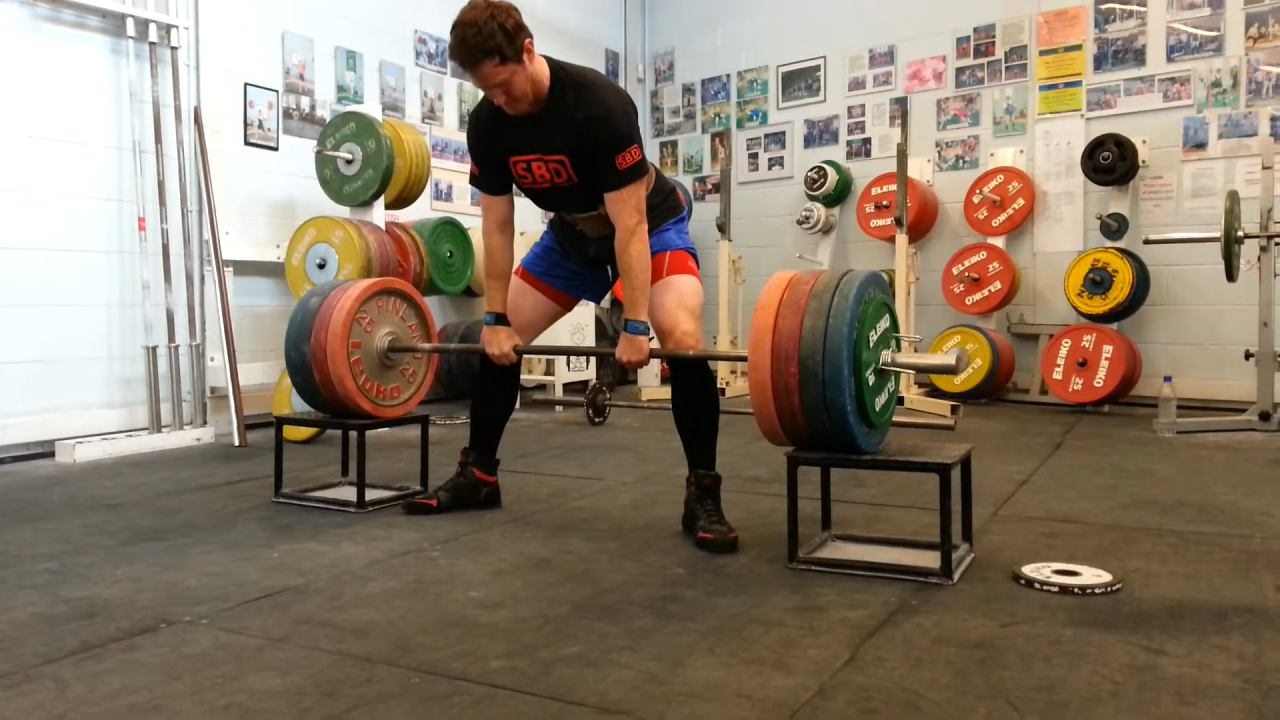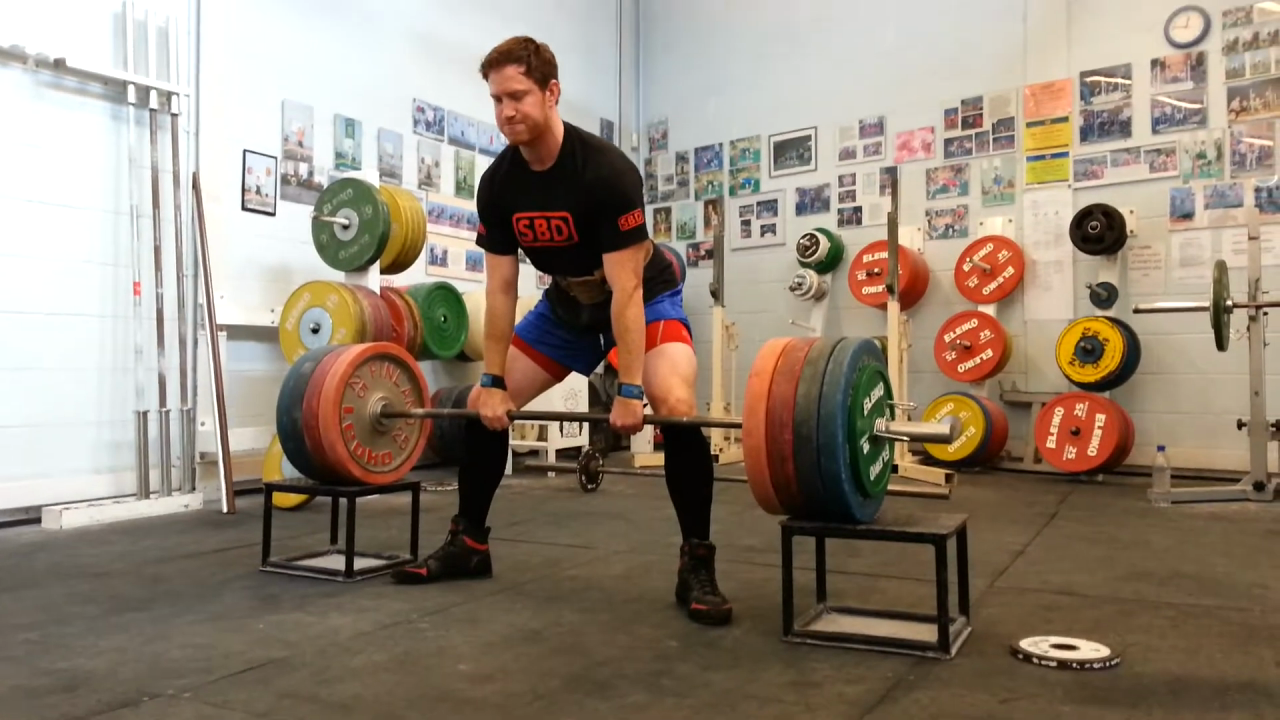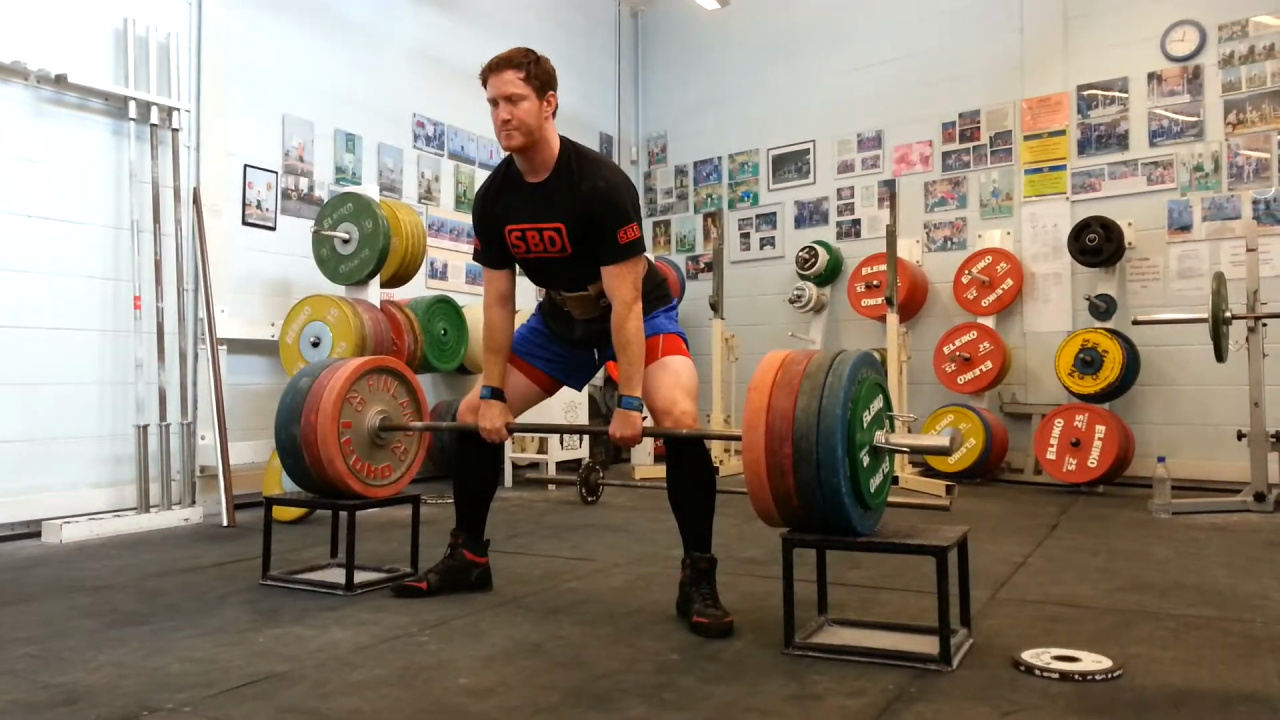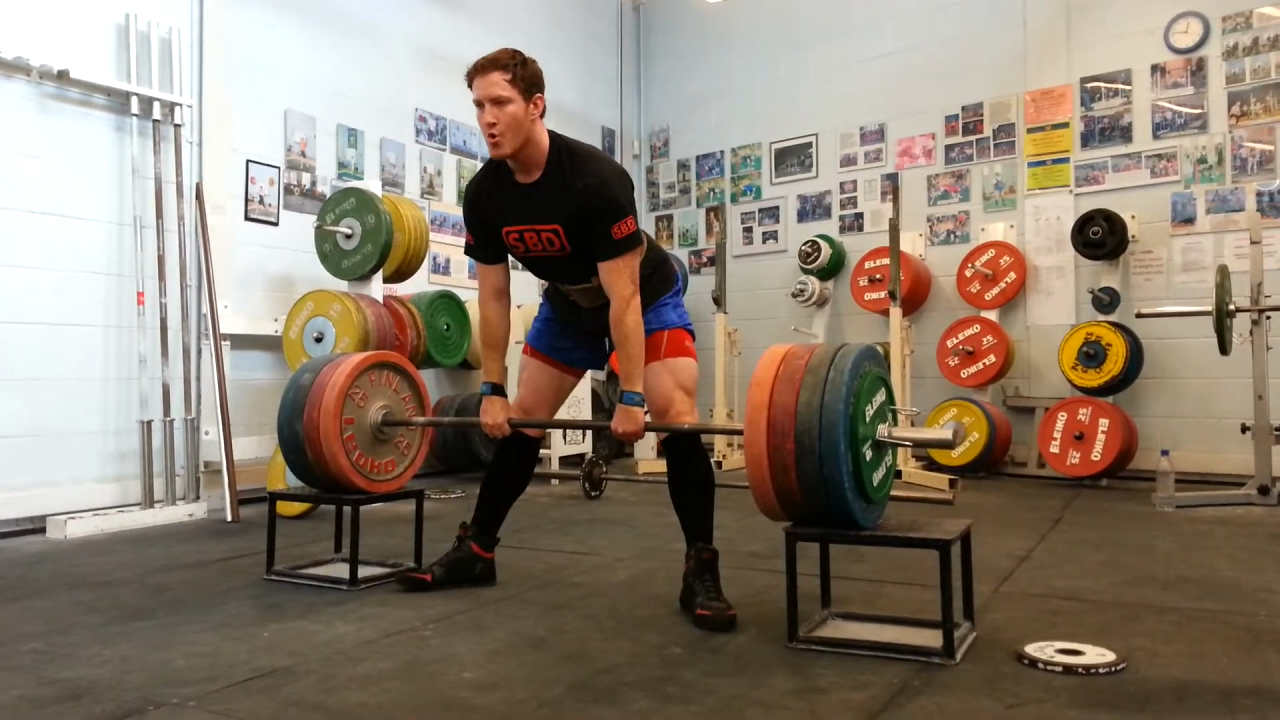
dt=1s
person 1, frame 1
left shoulder: (600, 106)
right shoulder: (486, 124)
left elbow: (630, 225)
right elbow: (497, 226)
left wrist: (635, 327)
right wrist: (495, 319)
left hip: (650, 225)
right hip: (571, 233)
left knee: (682, 338)
right knee: (497, 338)
left ankle: (703, 495)
right ankle: (478, 474)
person 1, frame 2
left shoulder: (606, 171)
right shoulder: (498, 183)
left elbow: (627, 288)
right elbow: (501, 287)
left wrist: (629, 391)
right wrist: (494, 381)
left hip: (645, 299)
right hip: (566, 304)
left knee: (674, 405)
right knee: (484, 405)
left ankle: (696, 565)
right ankle: (469, 542)
person 1, frame 3
left shoulder: (601, 184)
right shoulder: (493, 197)
left elbow: (626, 302)
right elbow: (498, 301)
left wrist: (629, 402)
right wrist: (492, 394)
left hip: (639, 314)
right hip: (560, 318)
left knee: (677, 418)
right knee: (474, 415)
left ankle: (698, 578)
right ankle: (468, 556)
person 1, frame 4
left shoulder: (595, 179)
right shoulder: (484, 195)
left elbow: (623, 295)
right elbow: (494, 296)
left wrist: (630, 399)
right wrist: (492, 390)
left hip: (646, 297)
right hip: (568, 301)
left knee: (674, 417)
right knee: (520, 421)
left ankle: (701, 572)
right ankle: (475, 550)
